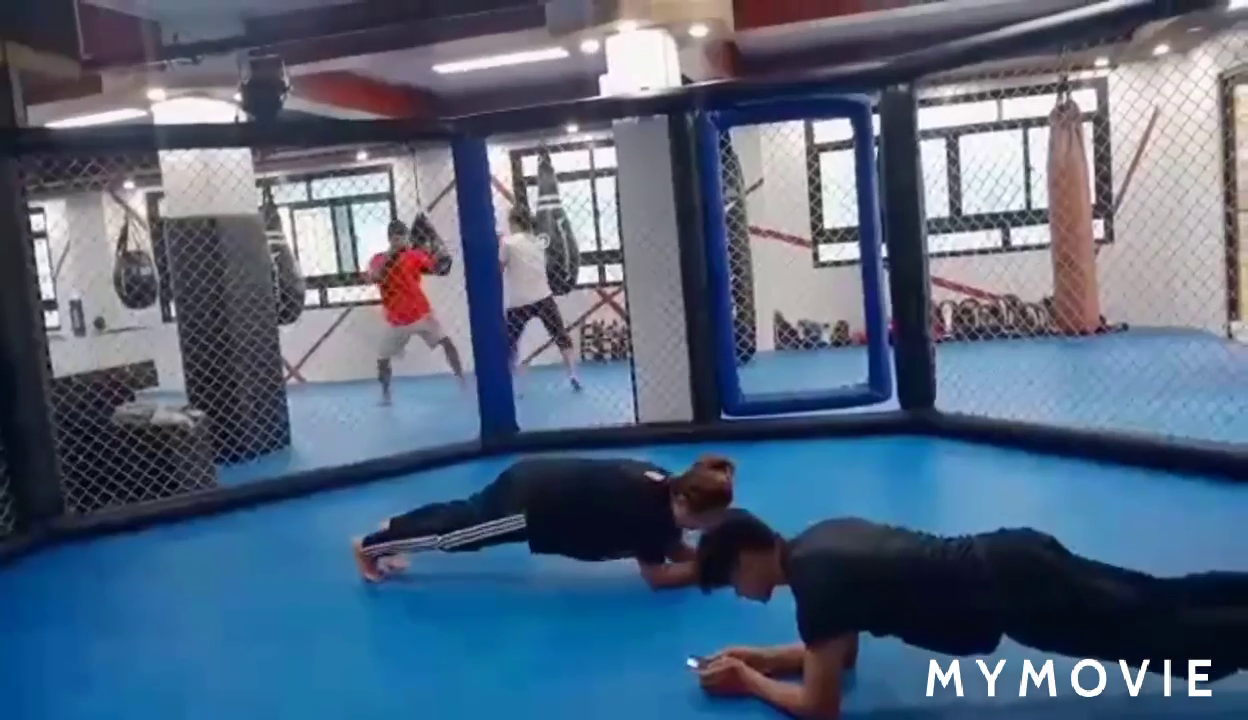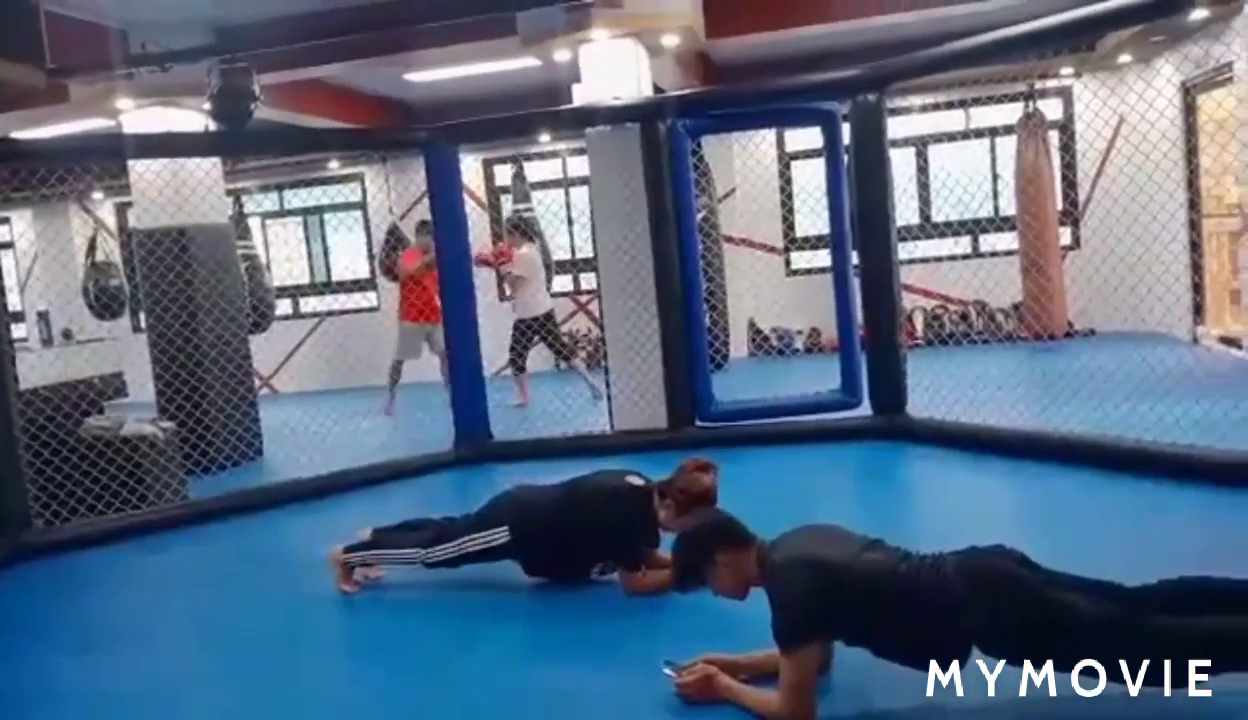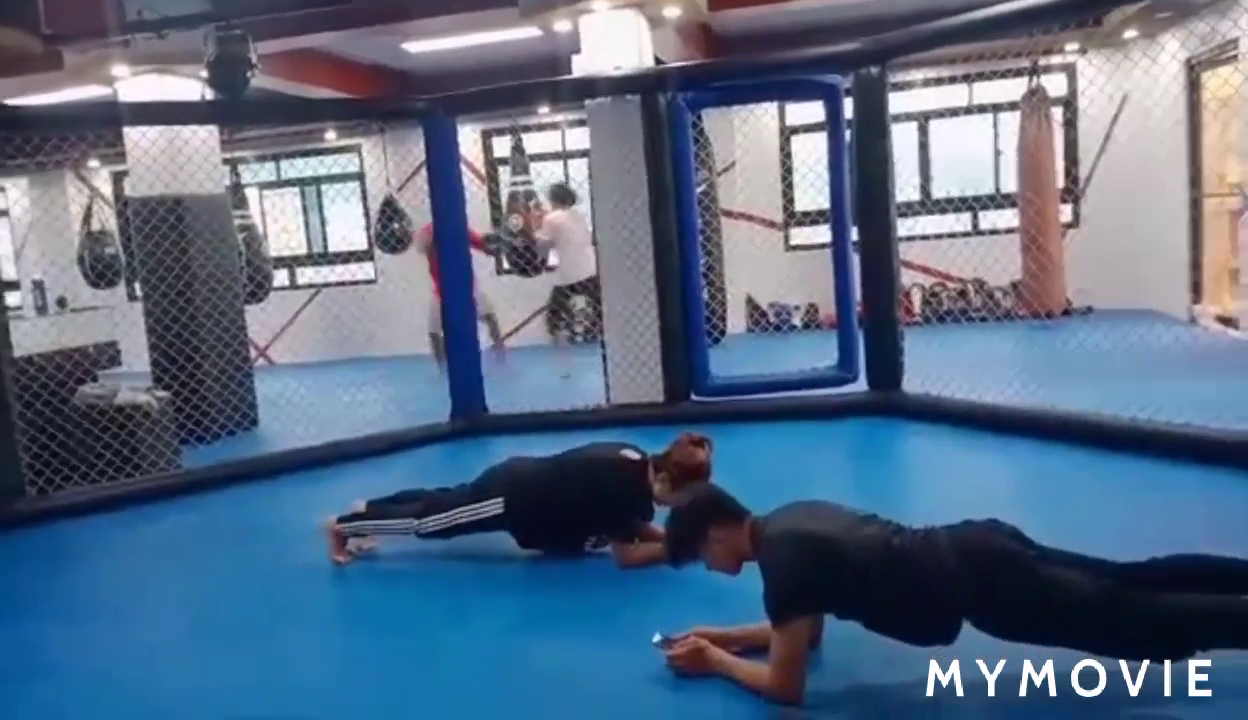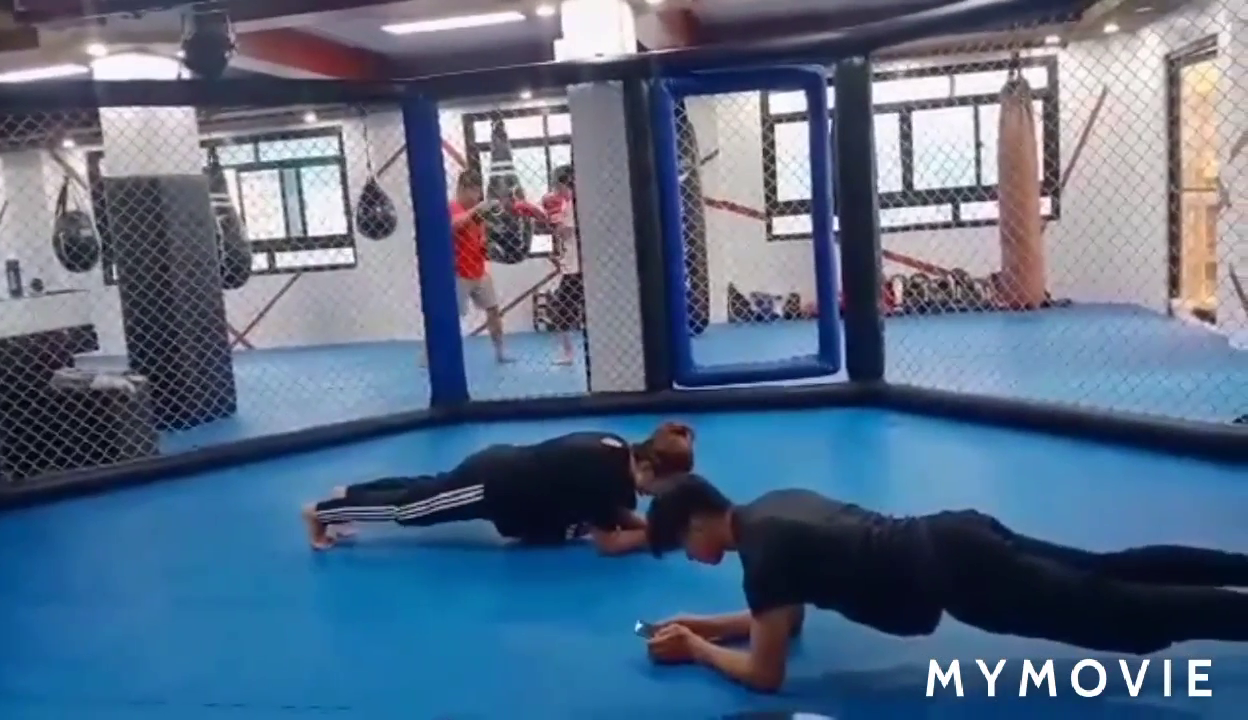
dt=0.7s
person 1, frame 1
left shoulder: (817, 580)
right shoulder: (817, 543)
right elbow: (840, 650)
right wrist: (762, 656)
left hip: (1016, 593)
right hip: (1013, 560)
left knee: (1168, 639)
right knee: (1166, 604)
person 1, frame 2
left shoulder: (790, 586)
right shoulder: (794, 546)
right elbow: (813, 653)
right wrist: (738, 663)
left hip: (988, 608)
right hip: (986, 574)
left knee: (1143, 647)
right knee: (1143, 608)
person 1, frame 3
left shoulder: (783, 560)
right shoulder: (788, 522)
left elbow: (786, 685)
right elbow: (805, 628)
left wrist: (717, 661)
right wrist: (725, 635)
left hip: (979, 584)
right hip: (977, 547)
left knee: (1139, 625)
right knee: (1134, 585)
person 1, frame 4
left shoulder: (763, 551)
right shoulder: (769, 511)
left elbow: (766, 673)
right elbow: (785, 617)
left wrist: (696, 649)
right wrist: (703, 624)
left hip: (958, 574)
right hip: (957, 538)
left knee: (1120, 616)
right knee: (1109, 574)
person 2, frame 1
left shoulder: (668, 487)
right shoulder: (647, 506)
left elbow: (678, 550)
right elbow: (657, 575)
left hip: (538, 480)
right hip: (532, 502)
left knee: (463, 516)
right knee: (454, 531)
left ankle: (391, 529)
right ankle: (370, 545)
person 2, frame 2
left shoulder: (644, 492)
right shoulder: (632, 511)
left elbow: (647, 556)
right elbow: (635, 582)
left hip: (528, 508)
right hip: (521, 526)
left knee: (450, 532)
right knee: (437, 547)
left ankle: (374, 537)
right ankle: (350, 555)
person 2, frame 3
left shoulder: (638, 464)
right shoulder: (626, 483)
left elbow: (638, 528)
right elbow: (626, 553)
left hip: (521, 480)
right hip: (514, 496)
left knee: (444, 504)
right knee: (430, 519)
left ankle: (367, 510)
right ankle: (344, 525)
person 2, frame 4
left shoulder: (619, 453)
right shoulder: (607, 471)
left elbow: (619, 513)
right elbow: (608, 541)
left wrist: (650, 524)
left hip: (502, 468)
right hip: (495, 485)
left knee: (425, 490)
right knee: (408, 506)
left ankle: (347, 495)
right ankle: (322, 512)
person 3, frame 1
left shoulder: (507, 242)
right shoulder: (538, 242)
left wrist: (498, 248)
left hip: (519, 302)
right hip: (542, 298)
left knee: (509, 342)
right knee: (560, 335)
right ankle: (573, 375)
person 3, frame 2
left shoulder: (521, 254)
right shoulder: (532, 249)
left elbow: (514, 284)
left wrist: (504, 266)
left hip: (529, 314)
right hip: (544, 309)
left knee: (517, 356)
right knee: (562, 348)
left ankle: (523, 397)
right ankle: (590, 382)
person 3, frame 3
left shoulder: (551, 219)
right shoulder: (580, 216)
left elbow: (542, 248)
left wrist: (539, 231)
left hip: (568, 278)
right hip: (590, 274)
left knee: (554, 318)
right knee: (603, 315)
person 3, frame 4
left shoulder: (569, 204)
left elbow: (564, 234)
left wrist: (555, 215)
left hip: (575, 267)
left knee: (563, 308)
left ankle: (568, 353)
person 4, frame 1
left shoulder: (415, 256)
right shoulder: (379, 259)
left elbow: (435, 267)
right elbow: (373, 277)
right wrist: (390, 254)
left hip: (421, 314)
right hip: (396, 320)
left knee: (447, 342)
right knee: (383, 359)
left ankle: (463, 383)
right ankle: (386, 394)
person 4, frame 2
left shoulder: (433, 259)
right shoulder: (408, 256)
right elbow: (409, 270)
right wrist: (430, 258)
left hip: (434, 317)
right hip: (411, 319)
left knee: (445, 355)
right knee: (399, 359)
right ankle: (391, 399)
person 4, frame 3
right shoulder: (429, 232)
left elbow: (488, 250)
right elbow: (423, 248)
right hip: (442, 292)
left knee: (490, 317)
right knee: (434, 333)
left ankle: (502, 360)
right ankle: (443, 369)
person 4, frame 4
left shoulder: (476, 212)
right shoulder: (452, 209)
right elbow: (456, 225)
left wrist: (487, 247)
right wrist: (479, 208)
left hip: (478, 273)
right hip: (458, 275)
left knee: (493, 309)
left ankle: (499, 351)
